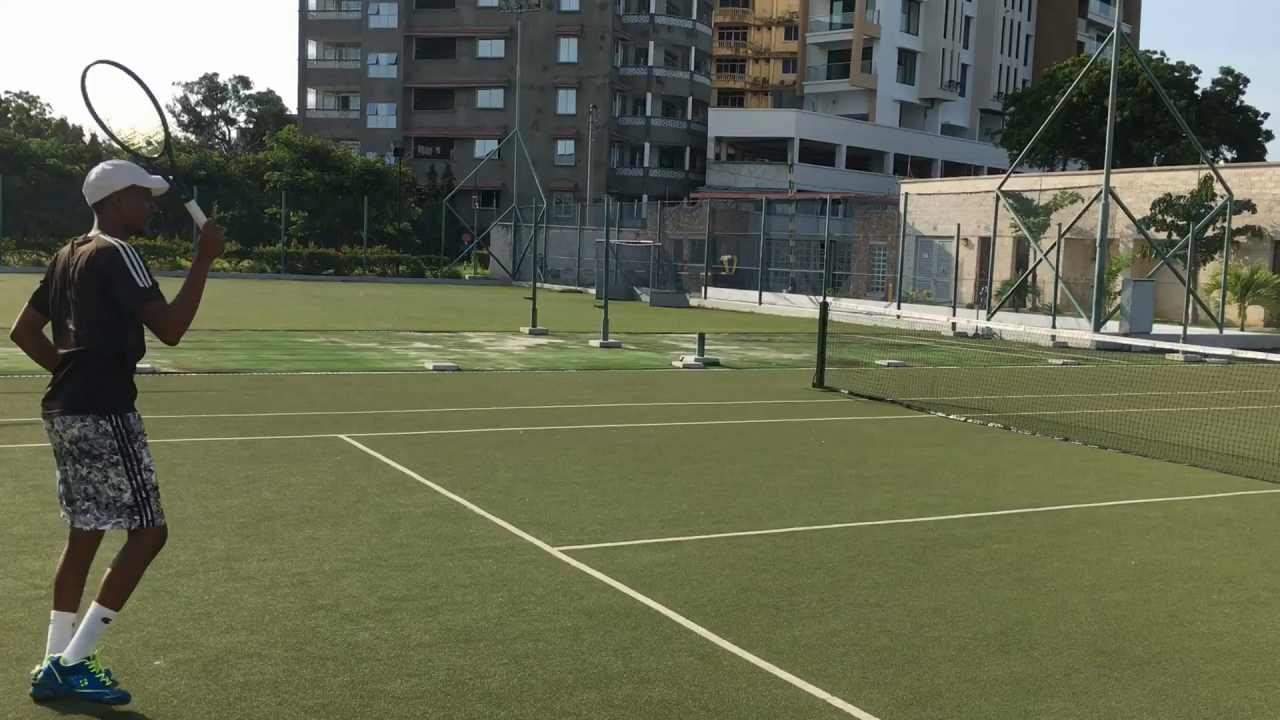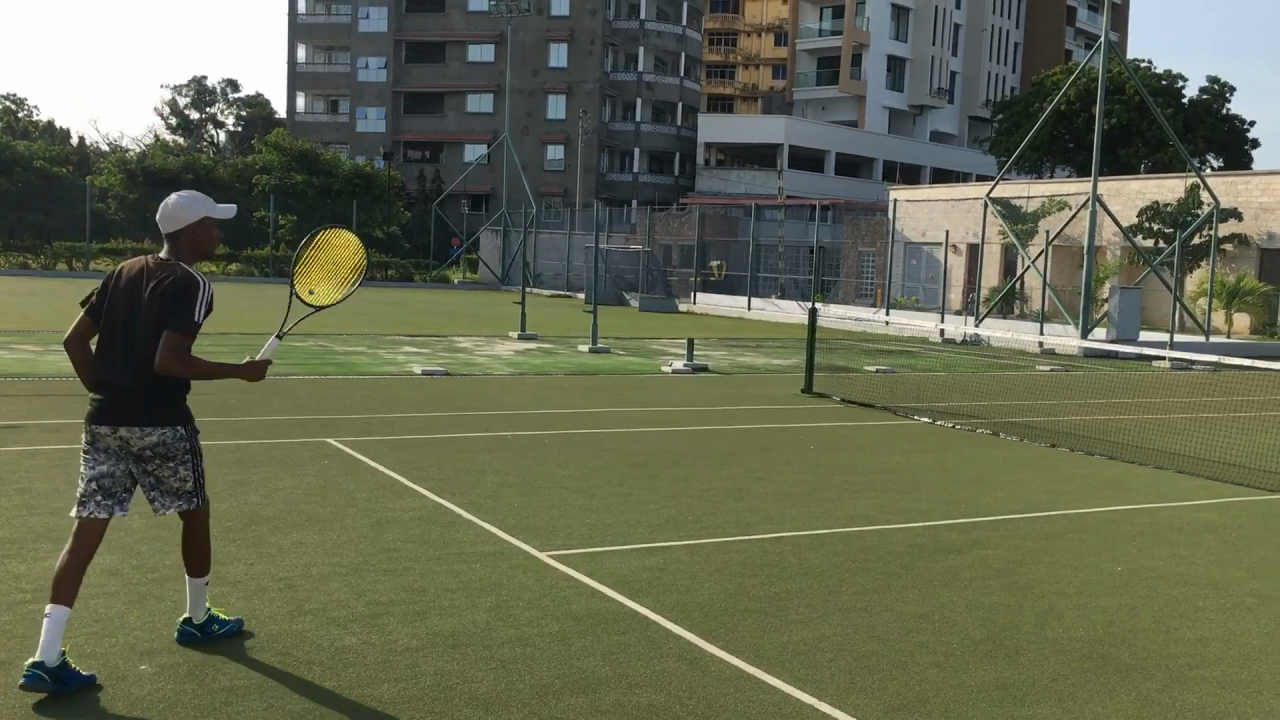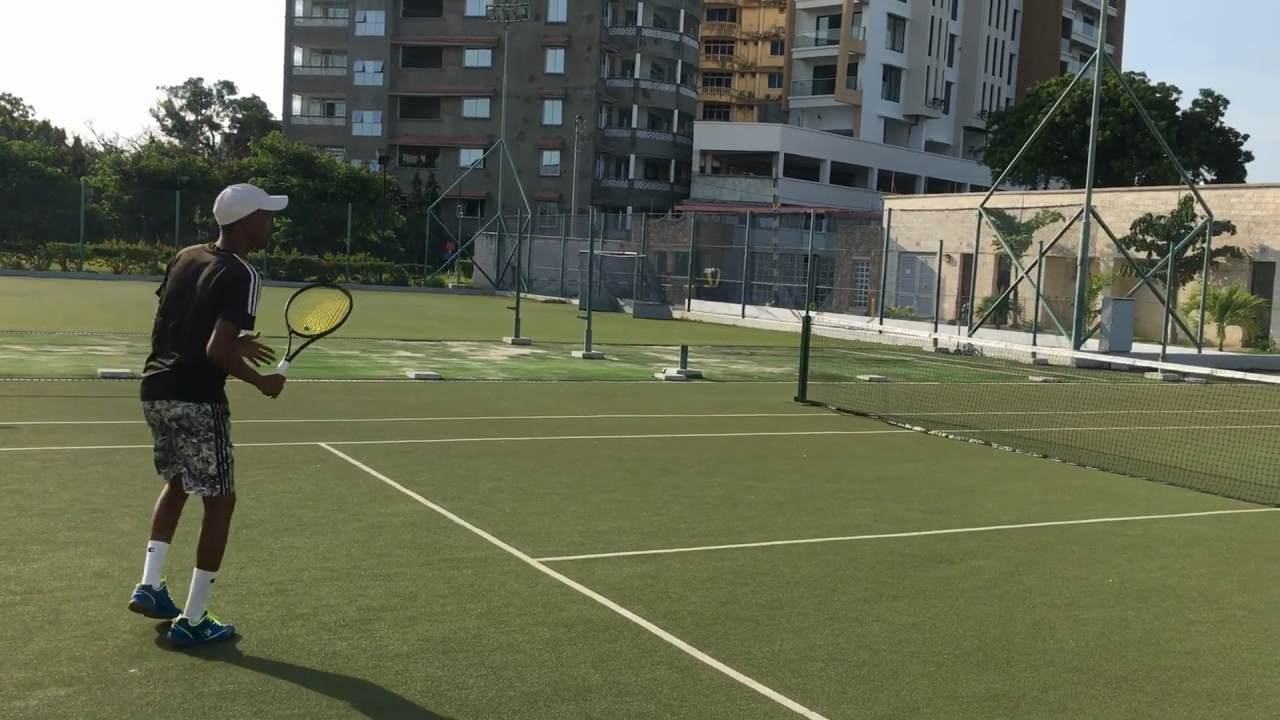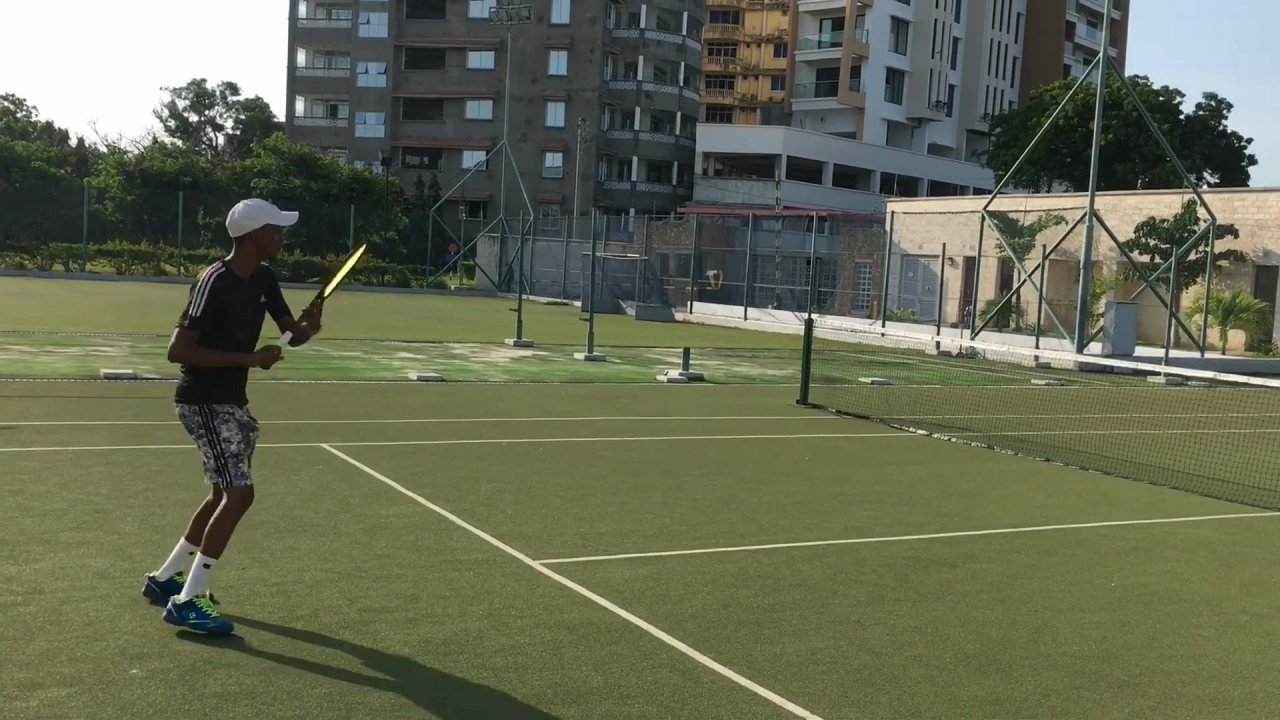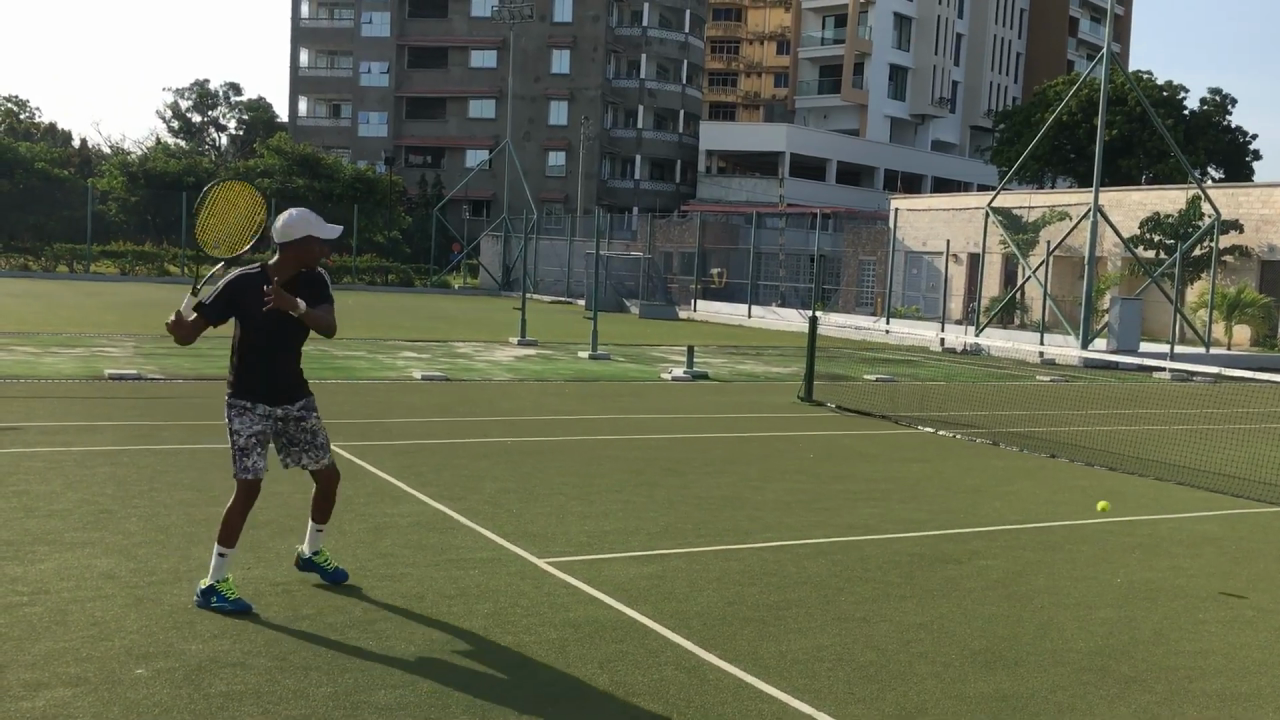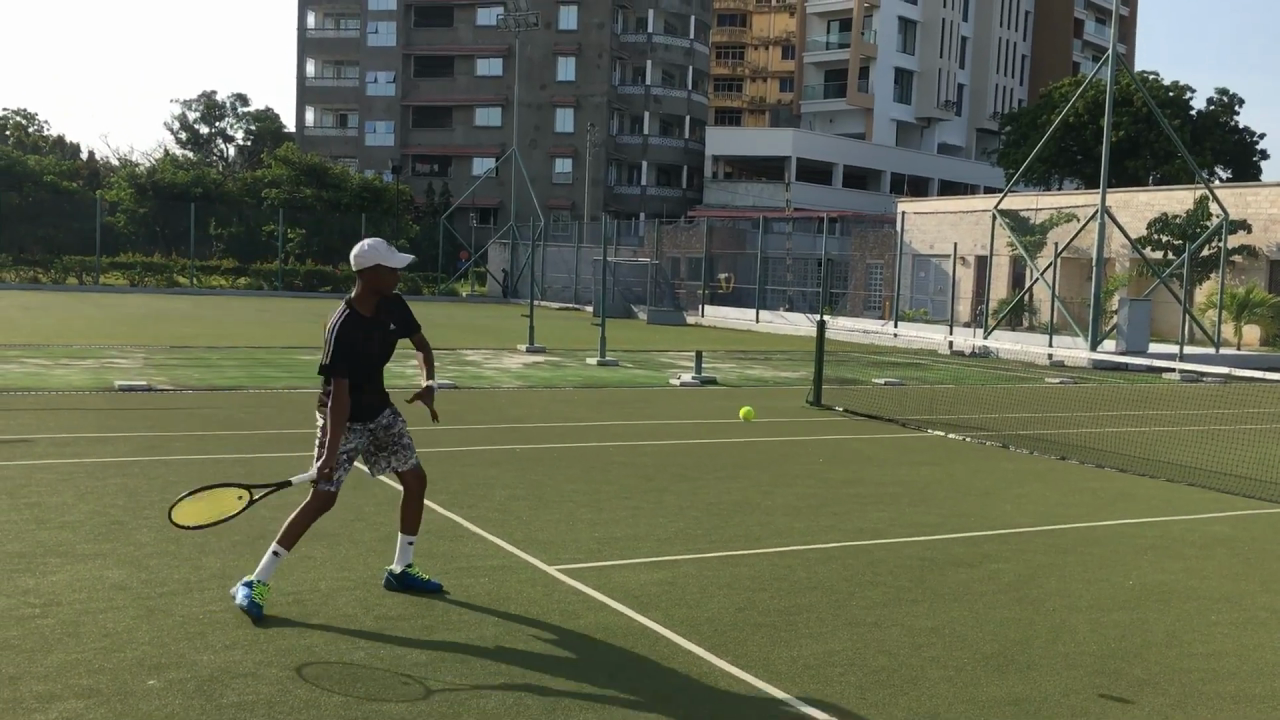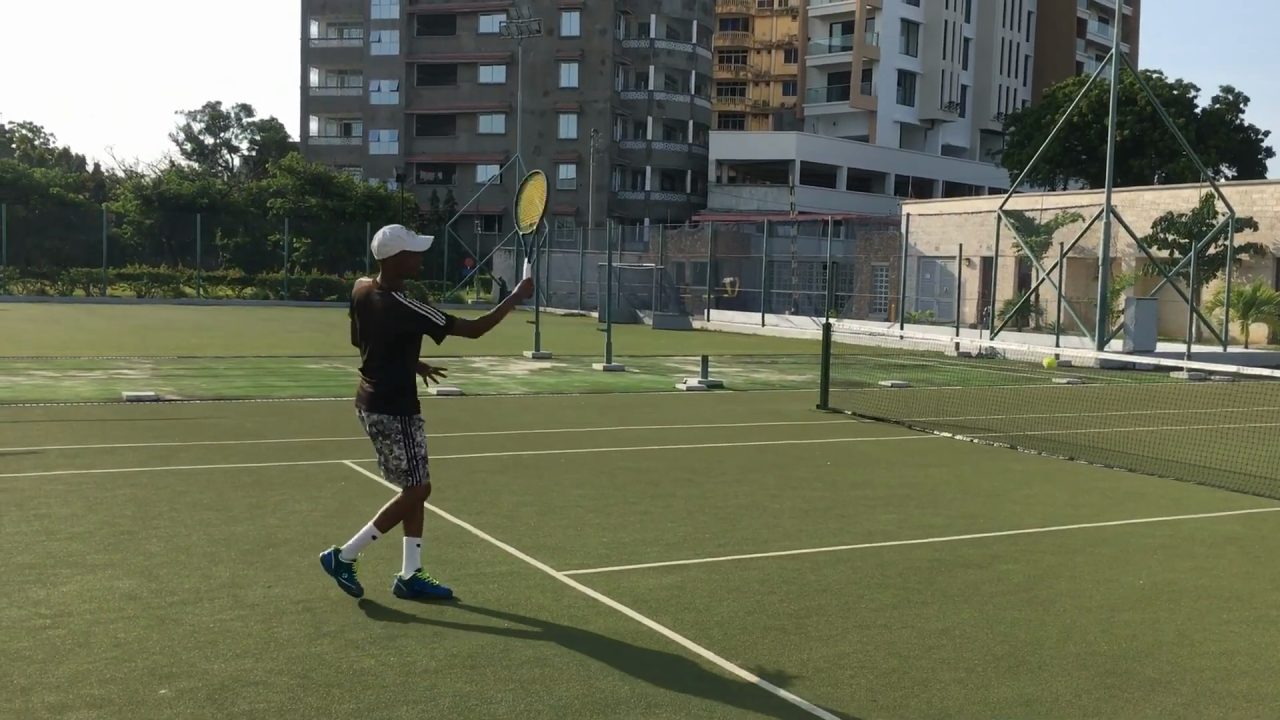
dt=0.4s
person 1, frame 1
left shoulder: (66, 257)
right shoulder: (118, 254)
left elbow: (22, 332)
right elbow: (170, 329)
right wrist: (203, 262)
left hip: (63, 413)
right hip: (103, 416)
left knee: (85, 535)
right knee: (148, 535)
left ankle: (52, 667)
right ankle: (71, 662)
person 1, frame 2
left shoulder: (123, 273)
right shoulder: (193, 284)
left elbow: (75, 340)
right elbow: (168, 362)
right wrist: (237, 371)
left hip: (104, 421)
right hip: (162, 423)
left knee: (86, 530)
right knee: (195, 513)
left ankle: (47, 660)
right ankle: (198, 619)
person 1, frame 3
left shoulder: (186, 259)
right shoulder: (241, 274)
right elbow: (216, 351)
right wrist: (258, 380)
left hip: (157, 391)
right hip: (196, 399)
left knee: (177, 486)
right knee: (219, 502)
left ankle: (150, 589)
right ankle: (192, 621)
person 1, frame 4
left shoulder: (266, 279)
right shoulder: (214, 282)
left elbow: (297, 337)
right elbow: (178, 352)
left wrist: (308, 324)
right wrist: (246, 358)
left hip: (233, 402)
right hip: (205, 403)
left knee: (225, 495)
right knee: (241, 494)
left ankle: (164, 580)
right ankle: (188, 600)
person 1, frame 5
left shoulder: (315, 281)
right shoulder: (241, 283)
left elbow: (328, 326)
right elbow: (189, 331)
left wrist: (296, 308)
right wrist: (177, 328)
left hip: (295, 399)
right hip: (247, 402)
left knee: (329, 476)
right knee: (248, 489)
left ankle: (311, 552)
right ankle: (213, 583)
person 1, frame 6
left shoulder: (393, 304)
right shoulder: (343, 327)
left elbow: (423, 347)
right elbow: (340, 396)
left wrist: (429, 382)
right wrist: (326, 453)
left hip: (380, 411)
right hip: (347, 418)
left knee: (416, 479)
right knee: (322, 499)
left ankle: (401, 569)
right ankle: (254, 583)
person 1, frame 7
left shoulder: (361, 289)
right shoulder: (404, 307)
right elbow: (472, 329)
right wrist: (516, 298)
left hip: (371, 402)
right hip: (393, 410)
left knee: (415, 488)
right knee: (414, 491)
left ankle: (410, 575)
right ankle: (343, 556)
